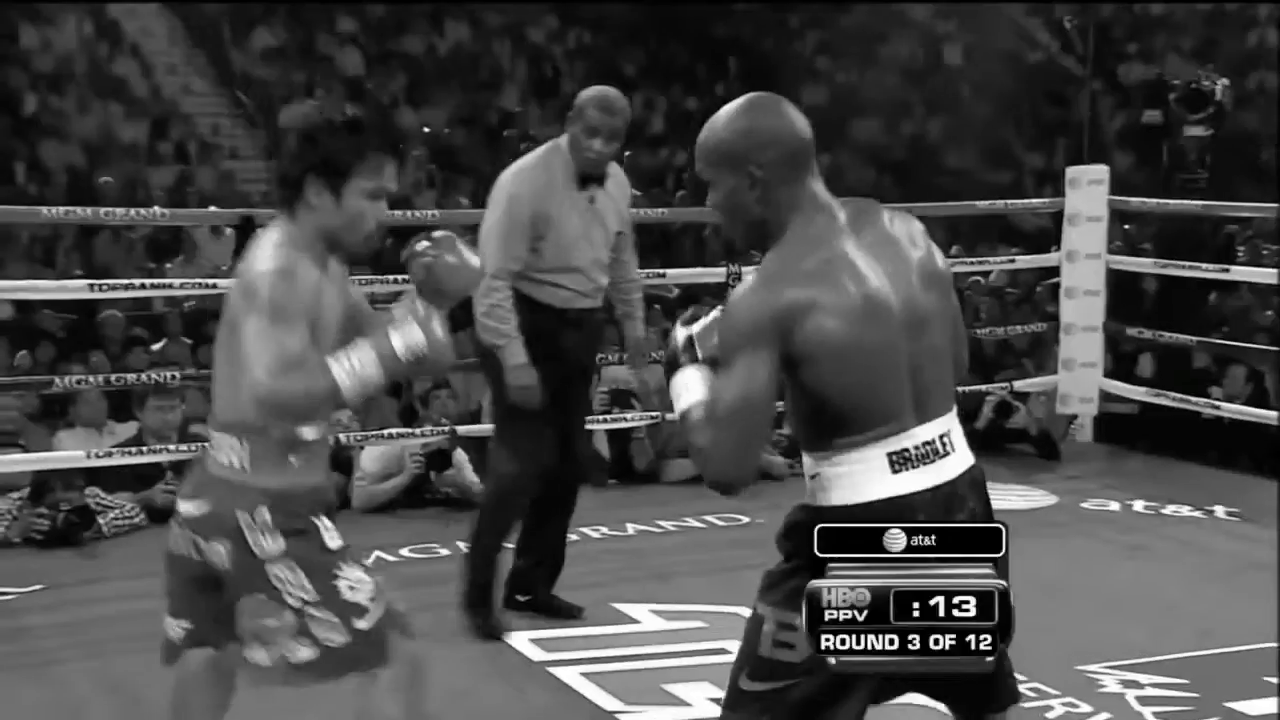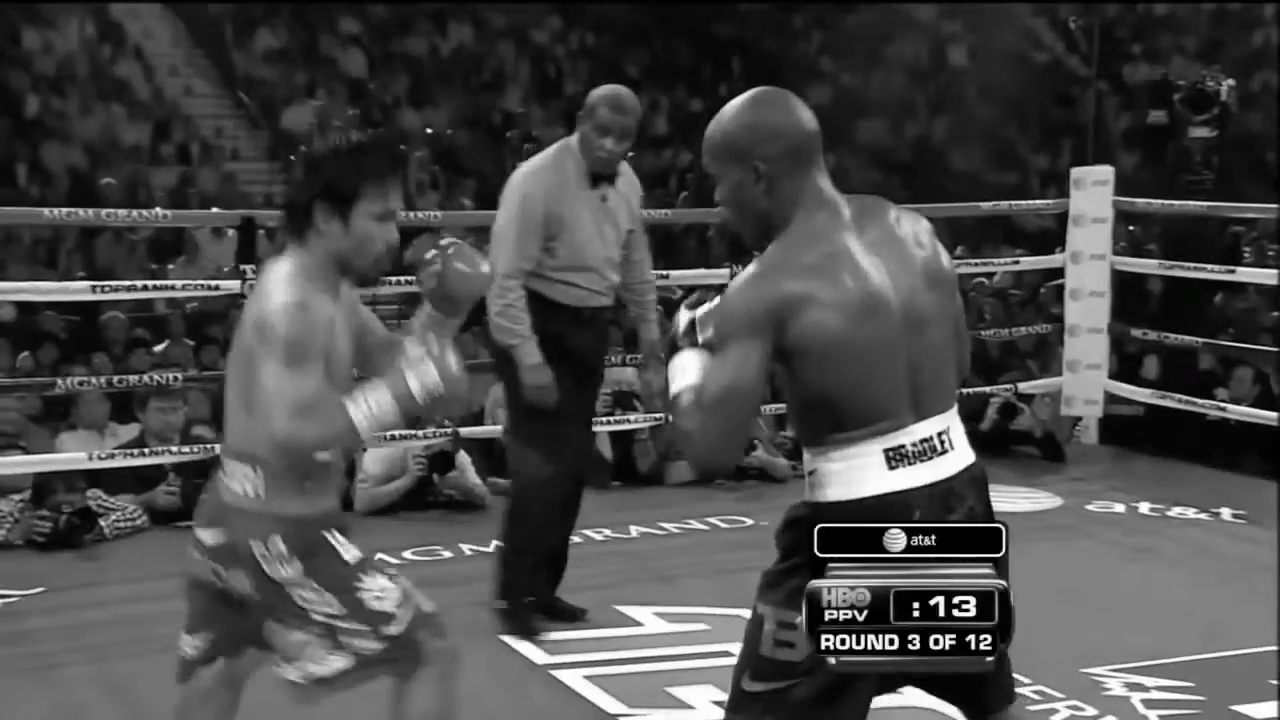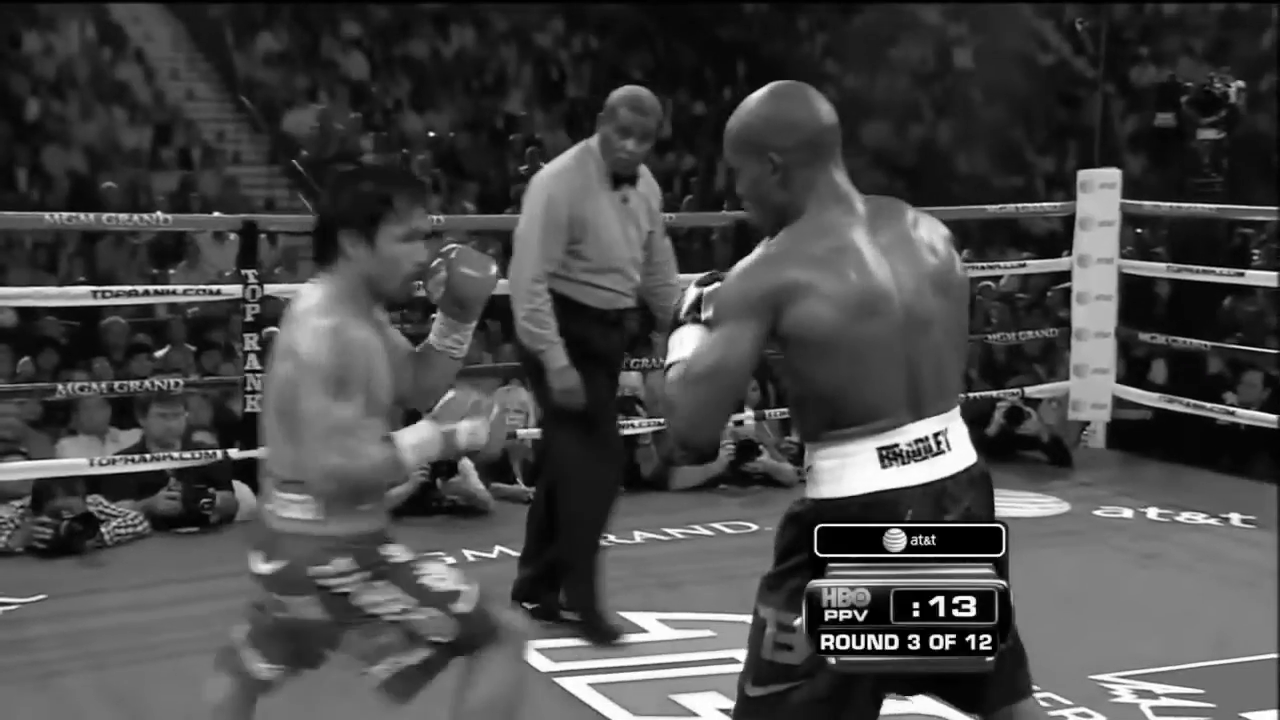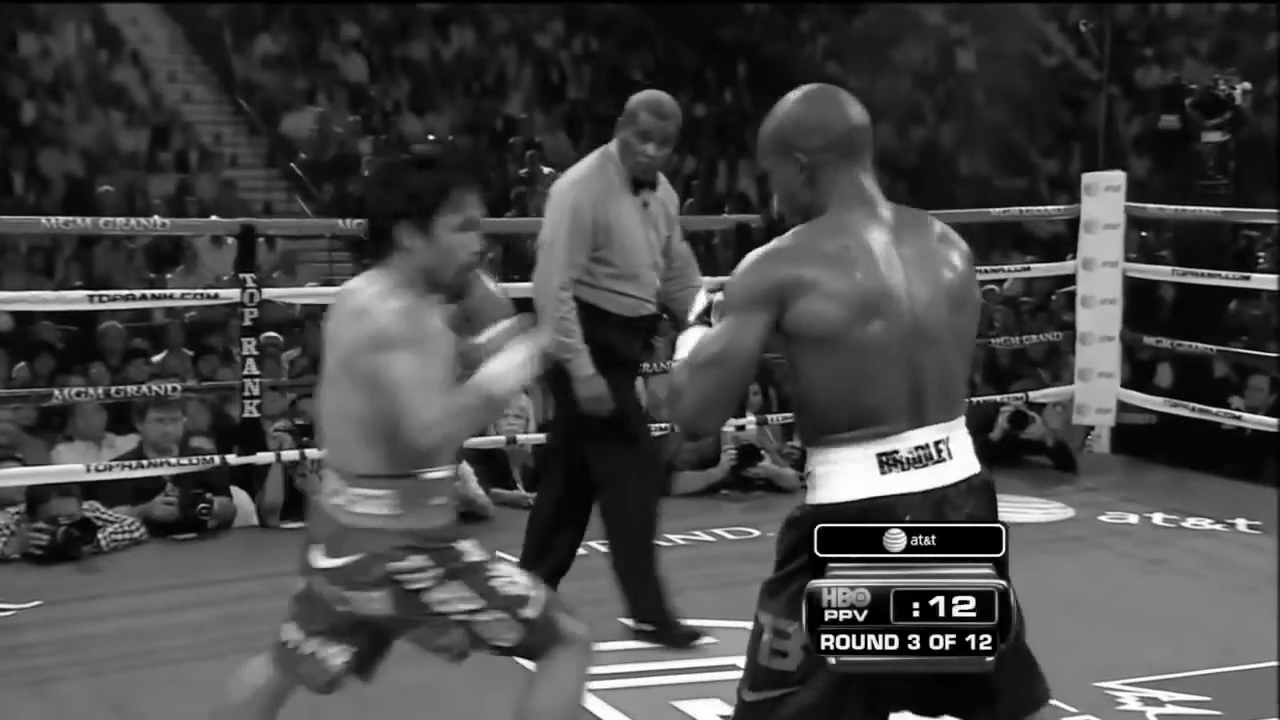
dt=0.5s
person 1, frame 1
left shoulder: (767, 296)
right shoulder: (907, 233)
left elbow: (726, 469)
left wrist: (690, 362)
left hip: (862, 528)
right hip: (958, 498)
person 1, frame 2
left shoulder: (768, 288)
right shoulder: (913, 231)
left elbow: (711, 451)
left wrist: (692, 347)
left hip: (860, 524)
right hip: (958, 495)
person 1, frame 3
left shoulder: (771, 275)
right shoulder: (930, 234)
left elbow: (692, 429)
left wrist: (692, 322)
left hip: (857, 519)
right hip: (958, 491)
person 1, frame 4
left shoulder: (780, 269)
right shoulder: (948, 247)
left elbow: (695, 415)
left wrist: (696, 329)
left hip: (858, 525)
right hip: (961, 502)
person 2, frame 1
left shoulder: (320, 265)
right shoulder: (280, 271)
left elbow: (362, 344)
right elbow: (271, 396)
left wrist: (433, 301)
right wrist: (395, 348)
left hip: (221, 498)
right hip: (265, 511)
left knee: (214, 649)
right knee: (392, 657)
person 2, frame 2
left shoulder: (328, 289)
right shoulder: (293, 302)
left elbow: (388, 360)
right elbow: (288, 436)
left wrist: (446, 306)
right wrist: (406, 385)
left hip: (235, 518)
right hip: (275, 531)
left knee: (219, 663)
right knee: (429, 652)
person 2, frame 3
left shoulder: (353, 311)
right shoulder: (328, 333)
left elbow: (418, 387)
right elbow: (336, 471)
left wrist: (458, 315)
right wrist: (444, 436)
left hip: (290, 541)
right hip: (330, 552)
left knee: (248, 671)
right knee: (500, 637)
person 2, frame 4
left shoulder: (357, 297)
right shoulder: (399, 314)
right elbow: (435, 428)
right wrist: (517, 356)
left hip: (337, 532)
right hip: (399, 544)
left knee: (294, 658)
right knee: (565, 645)
person 3, frame 1
left shoulder: (617, 184)
right shoulder: (525, 181)
left elbow: (622, 266)
right elbow: (493, 278)
left wrist: (634, 334)
right wrist: (514, 361)
left hip: (581, 329)
right hip: (529, 326)
left knee: (568, 463)
right knee: (523, 460)
left ankle: (532, 585)
right ankle: (477, 592)
person 3, frame 2
left shoulder: (627, 184)
right shoulder: (536, 181)
left elbow: (635, 269)
right elbow: (505, 277)
left wrist: (650, 338)
right wrist: (527, 359)
left hip: (590, 327)
right hip: (539, 325)
left knee: (571, 462)
right knee: (547, 462)
left ankle: (536, 588)
right ankle: (514, 591)
person 3, frame 3
left shoulder: (645, 186)
right shoulder: (559, 182)
left elbow: (658, 270)
right elbow: (529, 279)
right wrist: (555, 362)
left hip: (610, 330)
right hip: (566, 329)
left knee: (568, 462)
right knee: (596, 461)
left ankle: (537, 589)
right ankle: (581, 599)
person 3, frame 4
left shoulder: (661, 192)
right shoulder: (581, 189)
left elbow: (678, 274)
right elbow: (553, 289)
right wrist: (582, 371)
left hip: (625, 339)
right hip: (588, 339)
left knee: (577, 472)
right knee: (633, 468)
right ankle: (649, 611)
